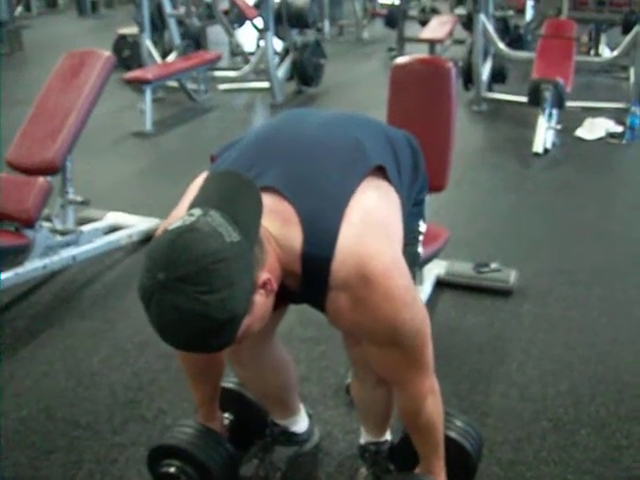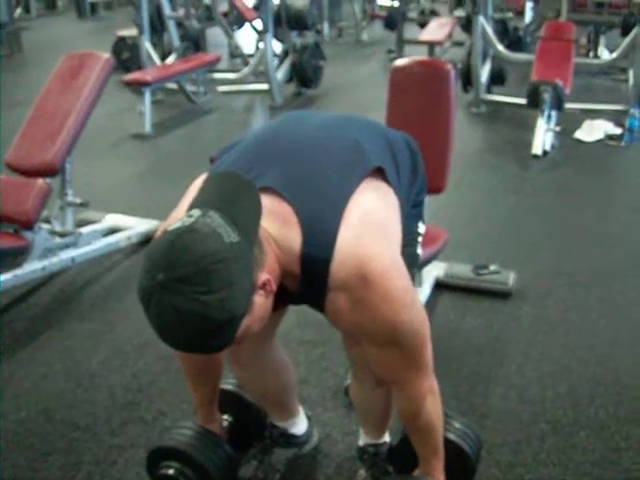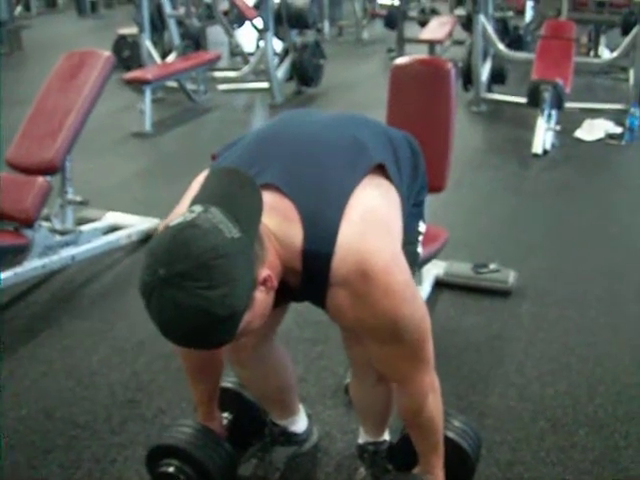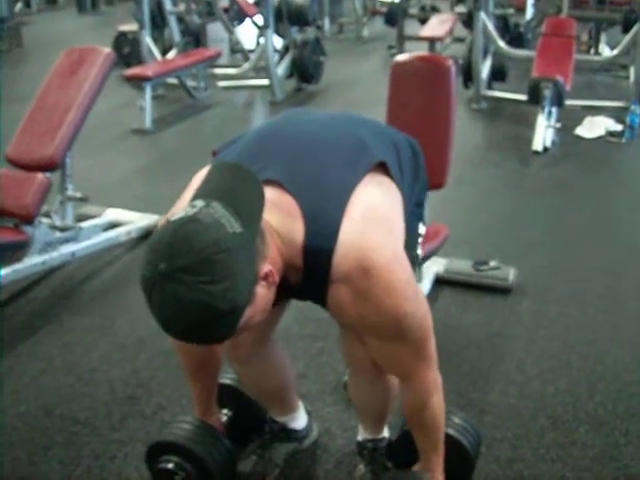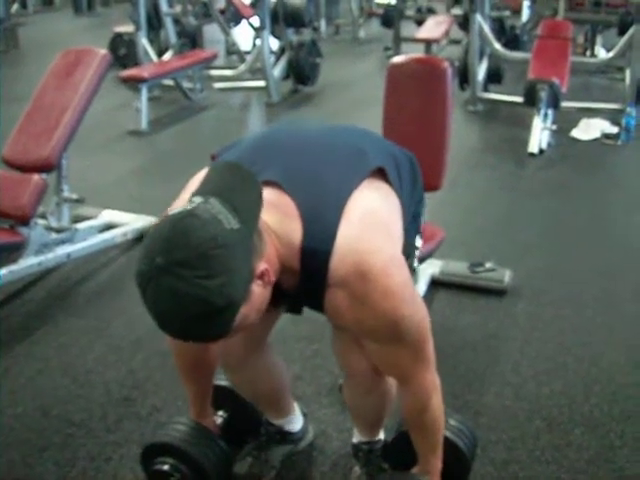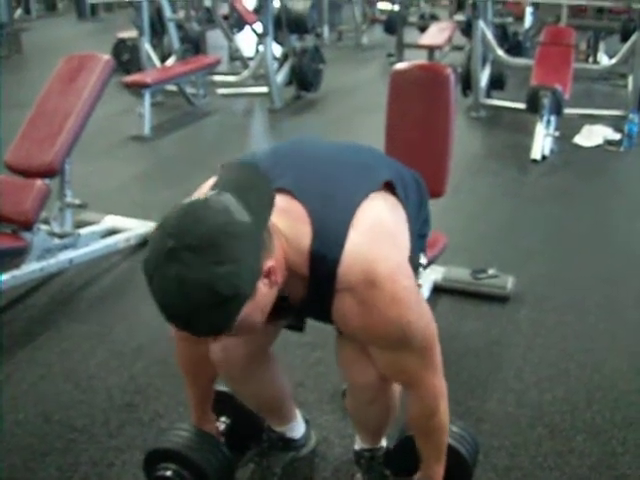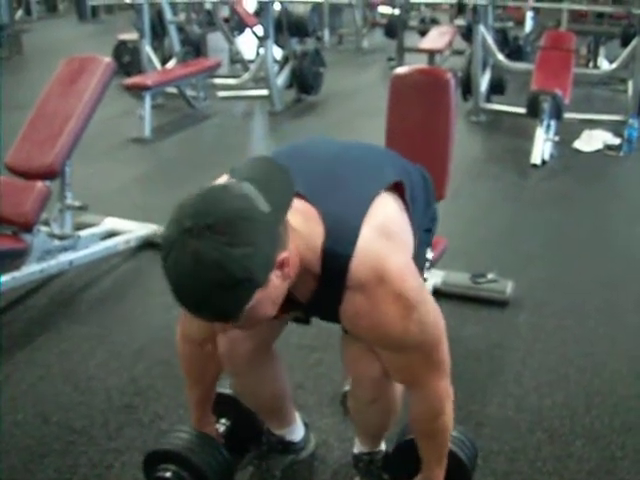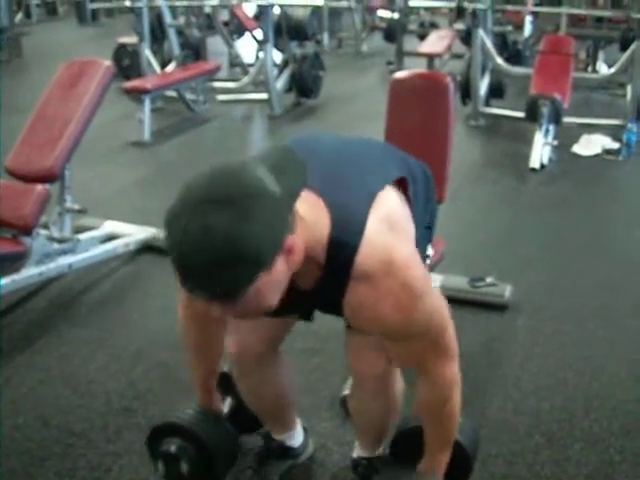
dt=0.2s
person 1, frame 1
left shoulder: (364, 272)
right shoulder: (180, 241)
left elbow: (415, 382)
right elbow: (197, 336)
right wrist: (208, 417)
left knee: (370, 354)
right knee: (243, 343)
left ankle: (376, 447)
right ankle: (291, 430)
person 1, frame 2
left shoulder: (362, 272)
right shoulder: (180, 240)
left elbow: (414, 382)
right elbow: (195, 334)
right wrist: (207, 419)
left knee: (369, 355)
right knee: (244, 346)
left ankle: (375, 449)
right ankle: (290, 431)
person 1, frame 3
left shoulder: (363, 268)
right shoulder: (182, 240)
left elbow: (415, 378)
right elbow: (196, 328)
right wrist: (207, 416)
left knee: (369, 352)
right knee: (244, 344)
left ankle: (375, 447)
right ankle: (290, 429)
person 1, frame 4
left shoulder: (365, 265)
right shoulder: (184, 234)
left elbow: (419, 374)
right elbow: (195, 332)
right wrist: (206, 414)
left knee: (366, 353)
right knee: (242, 343)
left ankle: (374, 444)
right ankle: (290, 426)
person 1, frame 5
left shoulder: (362, 269)
right shoulder: (184, 234)
left elbow: (418, 377)
right elbow: (191, 335)
right wrist: (200, 416)
left knee: (361, 361)
right knee: (233, 349)
left ankle: (369, 445)
right ankle: (286, 428)
person 1, frame 6
left shoulder: (369, 276)
right shoulder: (198, 233)
left elbow: (425, 382)
right elbow: (193, 337)
right wrist: (202, 421)
left knee: (366, 372)
right knee: (232, 356)
left ankle: (371, 452)
right ankle: (289, 434)
person 1, frame 7
left shoulder: (378, 278)
right shoulder: (213, 236)
left elbow: (431, 382)
right elbow: (197, 338)
right wrist: (202, 424)
left knee: (371, 367)
right knee: (237, 349)
right ankle: (287, 437)
person 1, frame 8
left shoulder: (382, 268)
right shoulder: (211, 226)
left elbow: (439, 368)
right elbow: (199, 319)
right wrist: (207, 401)
left knee: (372, 364)
right knee: (248, 349)
right ankle: (286, 442)
